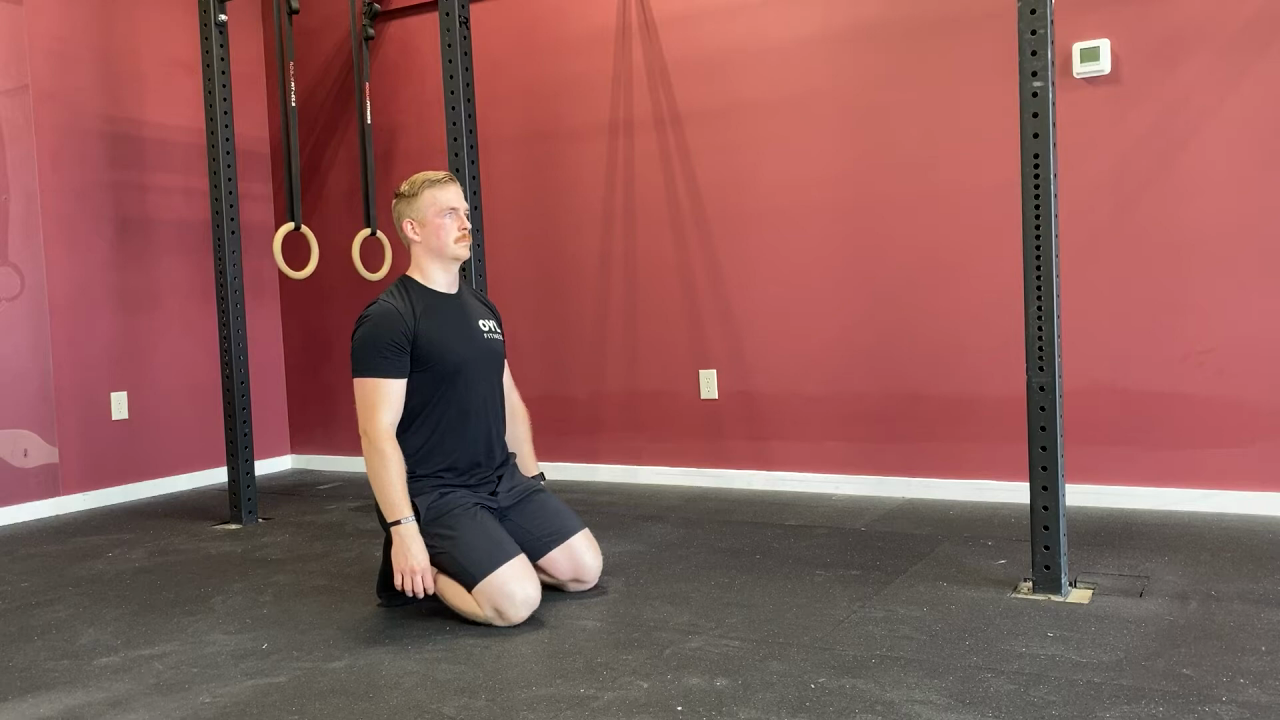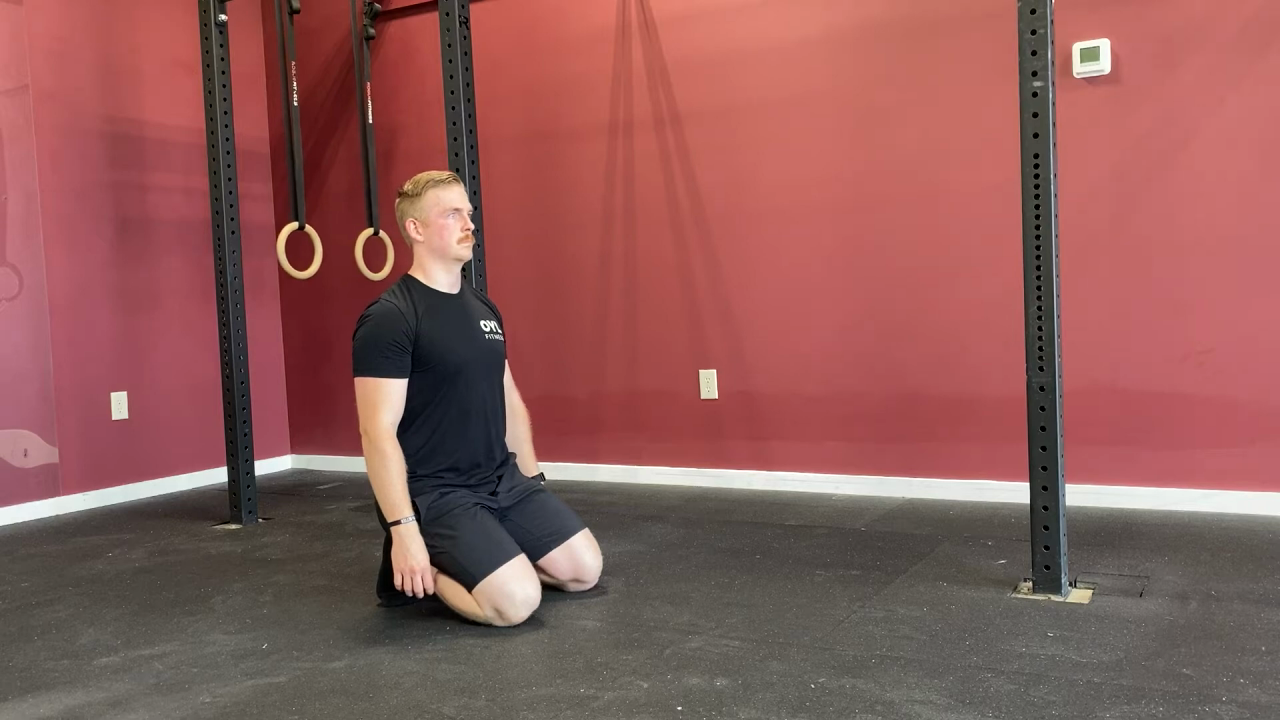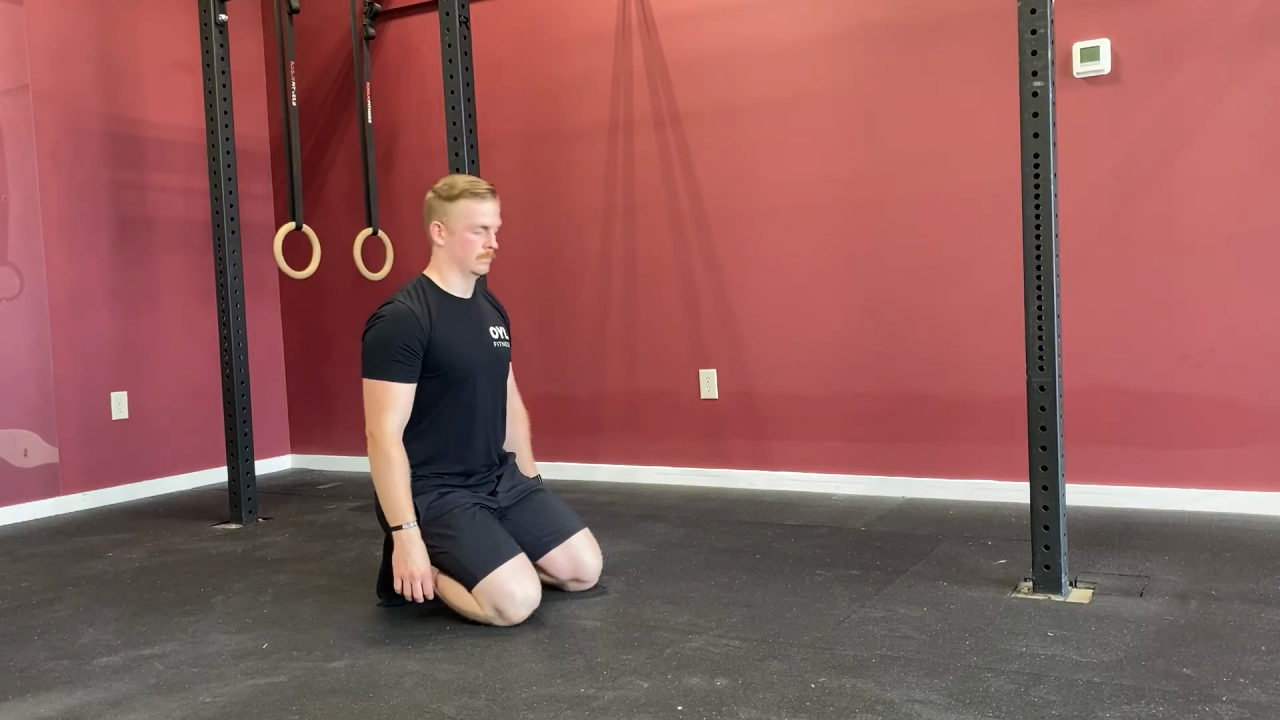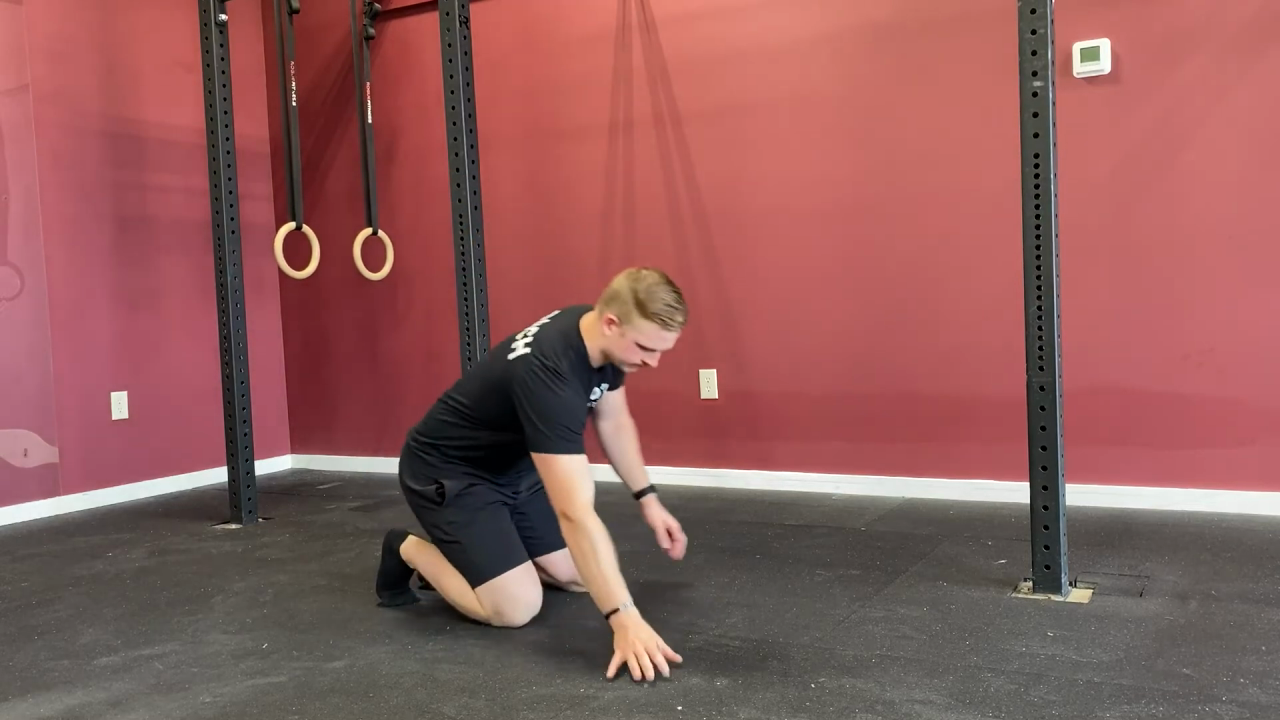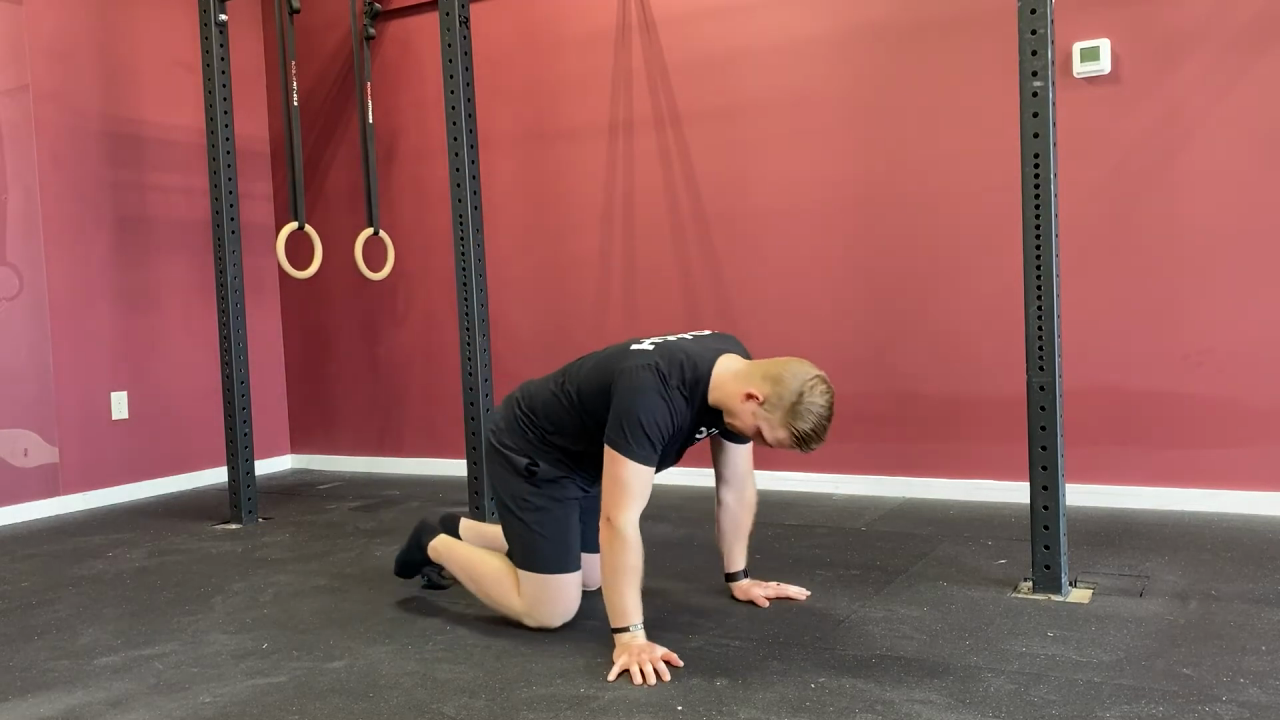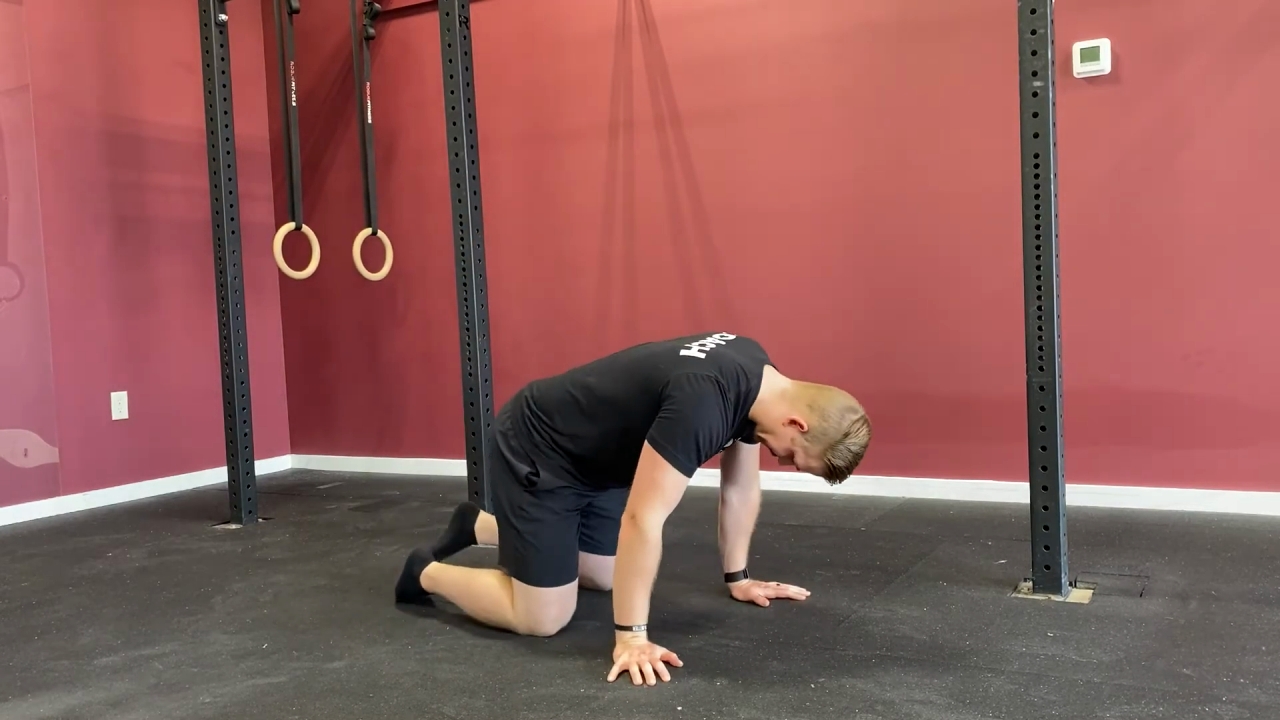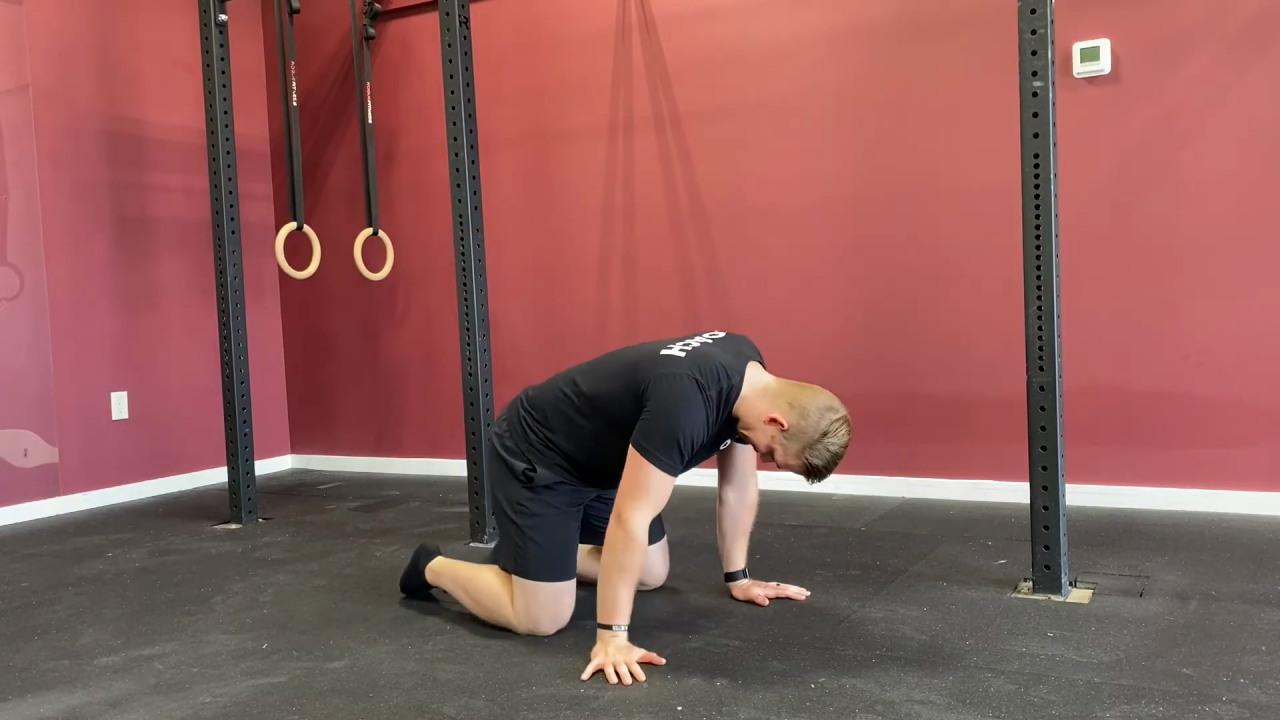
dt=0.7s
person 1, frame 1
left shoulder: (481, 307)
right shoulder: (388, 318)
right elbow: (378, 432)
left wrist: (533, 480)
right wrist: (404, 530)
left hip: (503, 479)
right hip: (434, 493)
left knee: (585, 569)
right knee: (517, 601)
left ankle: (465, 559)
right ankle: (414, 568)
person 1, frame 2
left shoulder: (483, 307)
right shoulder: (390, 318)
right elbow: (378, 432)
left wrist: (534, 481)
right wrist: (404, 530)
left hip: (503, 479)
right hip: (434, 493)
left knee: (584, 569)
right knee: (516, 600)
left ankle: (466, 557)
right ankle: (417, 566)
person 1, frame 3
left shoulder: (490, 307)
right shoulder: (402, 319)
right elbow: (383, 434)
left wrist: (531, 483)
right wrist: (405, 534)
left hip: (499, 477)
right hip: (432, 491)
left knee: (583, 569)
right knee: (516, 600)
left ankle: (465, 554)
right ankle: (413, 566)
person 1, frame 4
left shoulder: (603, 341)
right shoulder: (548, 375)
left elbow: (613, 420)
right elbow: (576, 513)
left wrist: (648, 499)
right wrist: (624, 620)
left hip: (511, 465)
right hip: (448, 472)
left knee: (581, 576)
right knee: (518, 607)
left ankle: (472, 547)
right ankle: (412, 552)
person 1, frame 5
left shoulder: (739, 373)
right shoulder: (653, 392)
left elbow: (736, 489)
right elbow: (619, 519)
left wrist: (738, 577)
right wrist: (629, 637)
left hip: (584, 452)
right hip: (530, 449)
left knee: (587, 576)
right knee: (550, 609)
left ankle: (462, 530)
right ankle: (436, 546)
person 1, frame 6
left shoulder: (758, 380)
right shoulder: (704, 402)
left elbow: (740, 488)
right elbow: (642, 520)
left wrist: (737, 577)
right wrist: (631, 637)
left hip: (593, 451)
right hip: (535, 451)
left knee: (603, 575)
right knee: (544, 618)
left ankle: (478, 524)
right ankle: (426, 574)
person 1, frame 7
left shoulder: (753, 381)
right shoulder: (686, 402)
left elbow: (738, 488)
right elbow: (630, 520)
left wrist: (738, 578)
right wrist: (612, 636)
left hip: (598, 458)
right hip: (534, 456)
left knee: (652, 574)
right knee: (543, 620)
left ankle: (526, 551)
right ankle: (434, 568)
